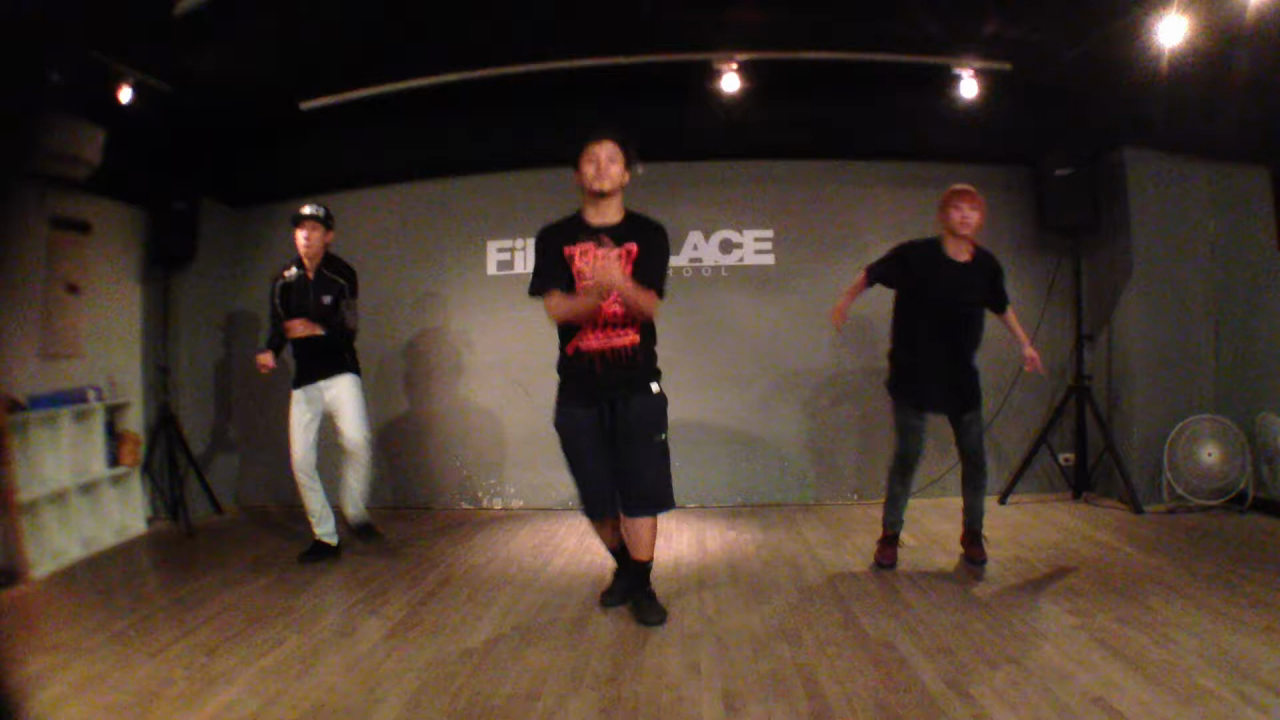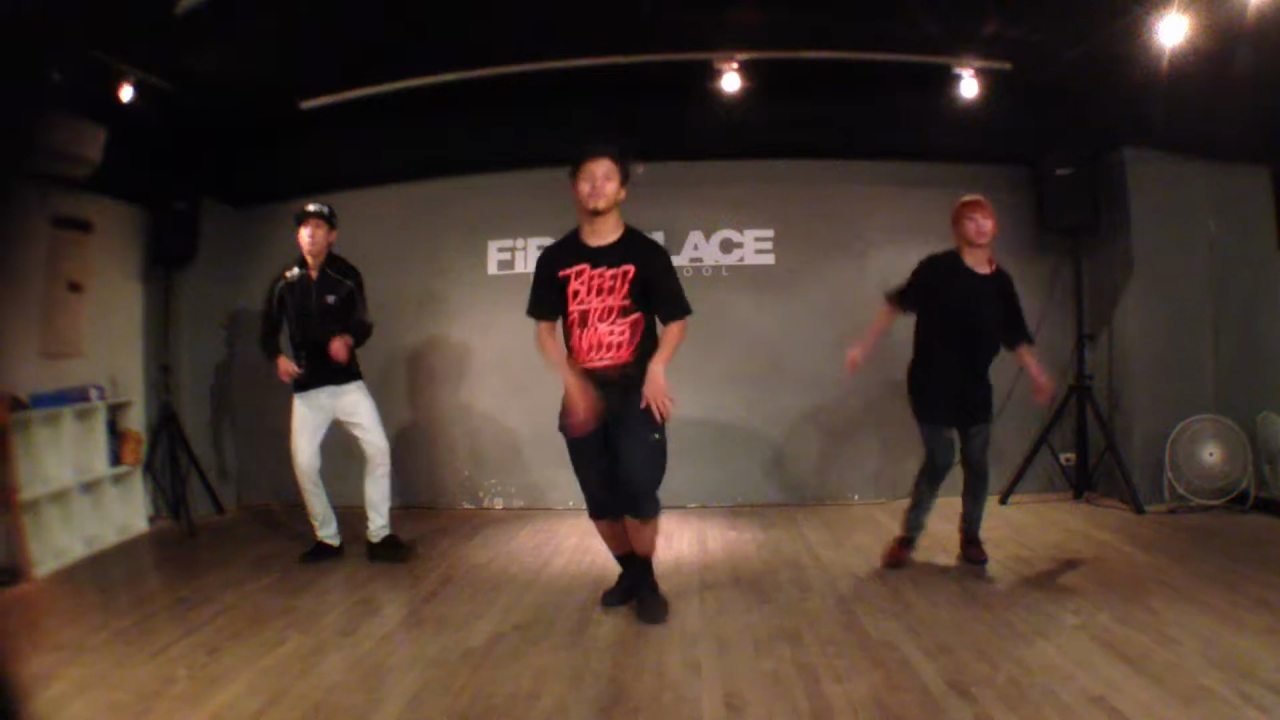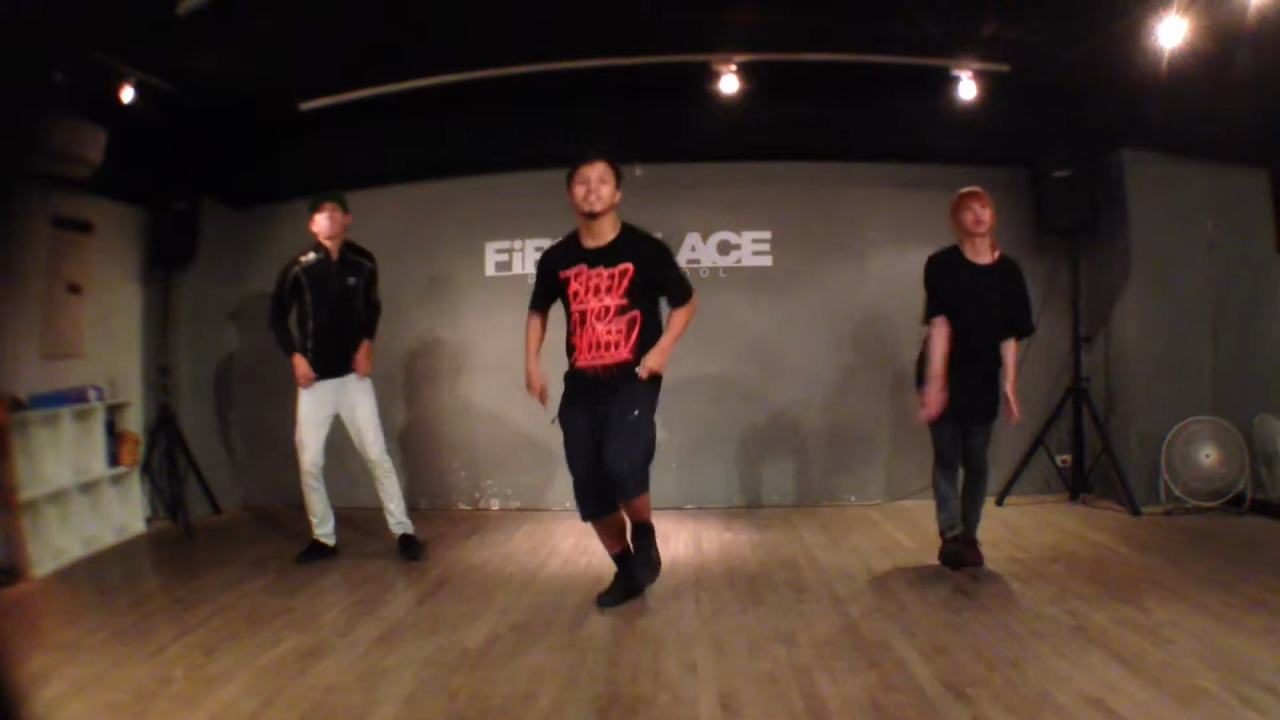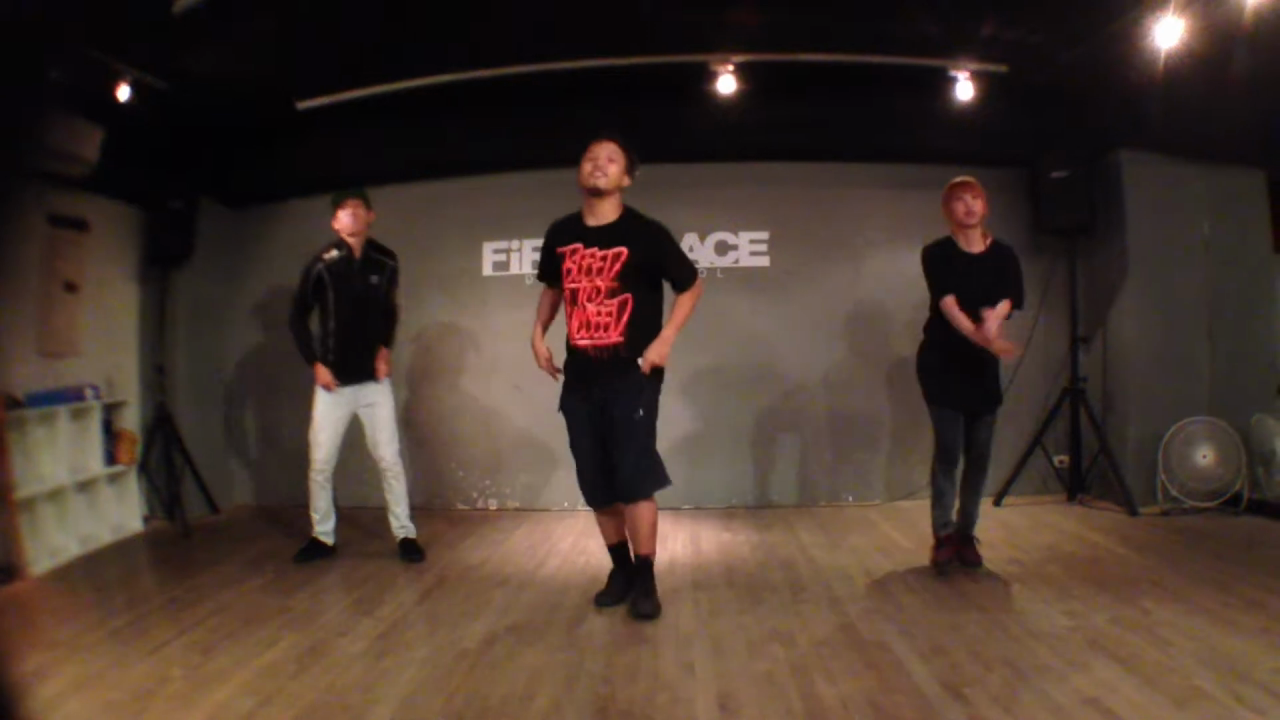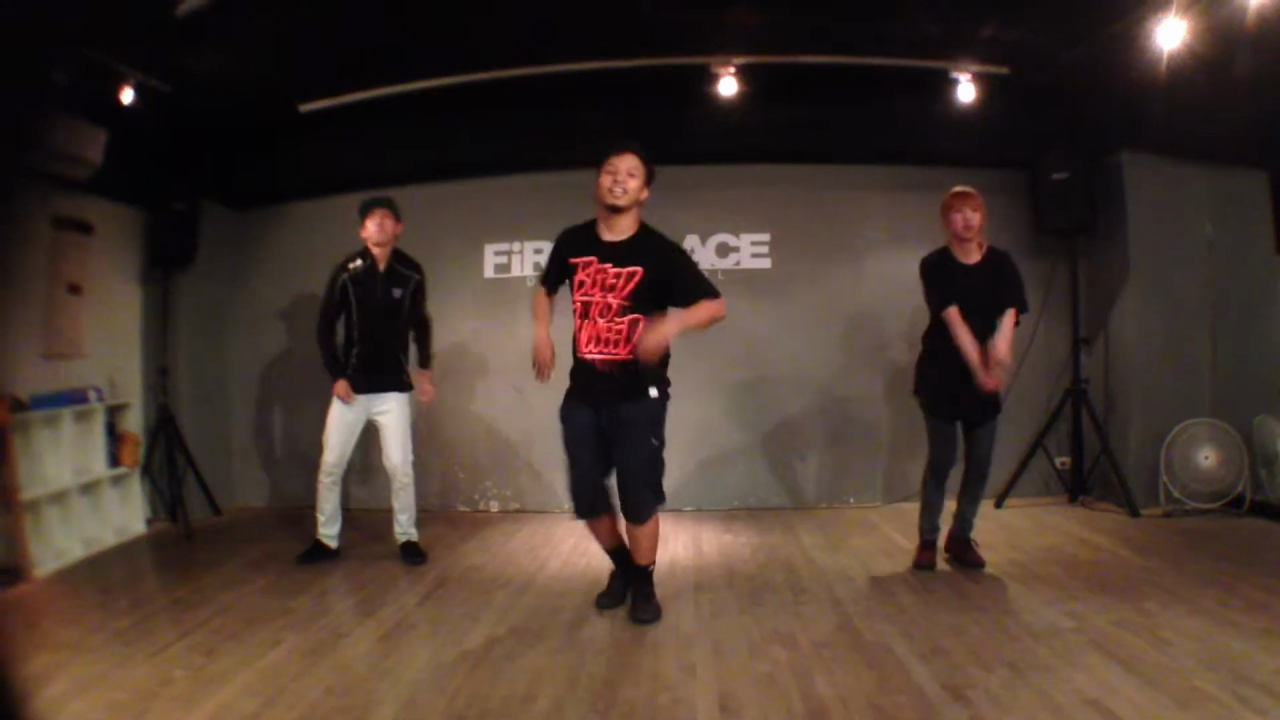
dt=0.2s
person 1, frame 1
left shoulder: (648, 234)
right shoulder: (554, 238)
left elbow: (649, 306)
right elbow: (555, 305)
left wrist: (620, 282)
right wrist: (594, 292)
left hip: (636, 384)
right hip: (578, 388)
left knee: (642, 488)
right knee: (596, 494)
left ankle: (643, 587)
right ankle: (625, 569)
person 1, frame 2
left shoulder: (647, 253)
right shoulder: (555, 259)
left elbow: (677, 321)
right elbow: (544, 329)
left wrist: (658, 373)
right wrist: (570, 384)
left hip: (634, 393)
right hip: (584, 396)
left knee: (639, 488)
right knee: (601, 499)
left ankle: (648, 580)
right ankle: (630, 573)
person 1, frame 3
left shoulder: (645, 249)
right shoulder: (557, 258)
left elbow: (685, 302)
right elbow: (537, 312)
left wrist: (662, 348)
right wrist: (532, 362)
left hip: (631, 384)
right hip: (580, 391)
left knee: (623, 468)
right knee: (591, 494)
left ankle: (645, 537)
right ankle: (625, 570)
person 1, frame 4
left shoulder: (646, 235)
right shoulder: (560, 234)
left elbow: (690, 286)
left wrist: (666, 338)
right wrist: (539, 333)
left hip: (630, 374)
right hip: (579, 377)
left knee: (634, 477)
right knee: (597, 483)
left ankle: (645, 581)
right ankle: (622, 570)
person 1, frame 5
left shoulder: (663, 252)
right shoulder: (572, 242)
left elbow: (717, 306)
right elbow: (544, 290)
left wrist: (671, 325)
right wrist: (540, 334)
left hip: (638, 392)
right hip: (584, 392)
left knee: (640, 495)
right knee: (586, 494)
left ankle: (642, 585)
right ankle: (620, 566)
person 2, frame 1
left shoulder: (986, 265)
right shoulder: (915, 256)
left elbow: (1002, 307)
right elbow: (871, 274)
left wrist: (1025, 345)
right wrist: (844, 303)
left hip: (961, 372)
right hip: (914, 371)
left knee: (974, 454)
right knee: (908, 454)
left ankle: (973, 535)
right ankle: (890, 536)
person 2, frame 2
left shoulder: (1001, 282)
right shoulder: (937, 269)
left elbow: (1014, 336)
right elbow: (896, 305)
left wrist: (1037, 374)
right wrist: (864, 346)
left hip: (975, 386)
right hip: (933, 383)
left knee: (977, 464)
right knee: (938, 463)
left ankle: (971, 535)
right ankle: (908, 535)
person 2, frame 3
left shoulder: (1008, 271)
right shoulder: (940, 265)
left elbow: (1010, 333)
right elbow: (938, 326)
left wrist: (1009, 384)
right wrist: (934, 381)
left hip: (982, 380)
right hip: (945, 377)
left knee: (976, 462)
right knee: (947, 456)
left ankle: (968, 536)
right ankle: (950, 536)
person 2, frame 4
left shoulder: (1002, 255)
right shoulder: (936, 254)
left elbow: (1008, 301)
right elbow: (948, 306)
left wrist: (994, 322)
right wrist: (981, 337)
left hip: (983, 369)
right hip: (942, 365)
left knee: (979, 454)
right knee: (948, 449)
left ankle: (963, 534)
right ankle: (943, 537)
person 2, frame 5
left shoulder: (1001, 263)
right shoulder: (934, 266)
left elbow: (1011, 311)
right elbow: (951, 317)
left wrist: (1002, 342)
right wrist: (977, 364)
left hip: (983, 377)
right hip: (941, 375)
left knee: (979, 461)
right knee: (941, 460)
left ankle: (959, 537)
right ankle: (928, 540)
person 3, frame 1
left shoulder: (342, 275)
right shoulder: (283, 280)
left elbow: (348, 330)
right elbow: (277, 327)
left wrist: (317, 329)
right wrist: (269, 352)
left hip: (341, 374)
right hip: (304, 381)
left knee: (355, 440)
right knee: (301, 461)
left ankle: (356, 514)
right ankle: (326, 538)
person 3, frame 2
left shoulder: (347, 277)
right shoulder: (284, 282)
left elbow: (364, 325)
right elbow: (268, 332)
left wrist: (348, 341)
right wrist: (279, 358)
left hip: (347, 382)
right hip: (307, 388)
left knee: (378, 448)
right knee: (305, 466)
left ankle: (379, 536)
right ankle: (328, 539)
person 3, frame 3
left shoulder: (364, 262)
right shoulder: (299, 267)
right elbow: (276, 316)
left wrist: (366, 344)
right wrist: (295, 355)
left hip: (353, 377)
right hip: (315, 379)
left knee: (376, 454)
right knee: (309, 463)
left ankle: (402, 531)
right ankle: (324, 538)
person 3, frame 4
left shoulder: (386, 262)
right shoulder: (322, 264)
right elbow: (297, 318)
left wrist: (385, 349)
right wrist: (315, 363)
left hip: (374, 380)
right hip: (334, 380)
left knee: (389, 459)
right knee: (320, 462)
left ankle: (405, 535)
right ankle: (322, 537)
person 3, frame 5
left shoulder: (411, 274)
right shoulder: (346, 272)
left elbow: (420, 324)
right elbow: (326, 326)
left wrist: (423, 369)
right wrist: (337, 376)
left hip: (393, 388)
right hip: (351, 385)
left knee: (399, 466)
right knee: (330, 465)
left ankle: (407, 537)
right ankle: (326, 539)
